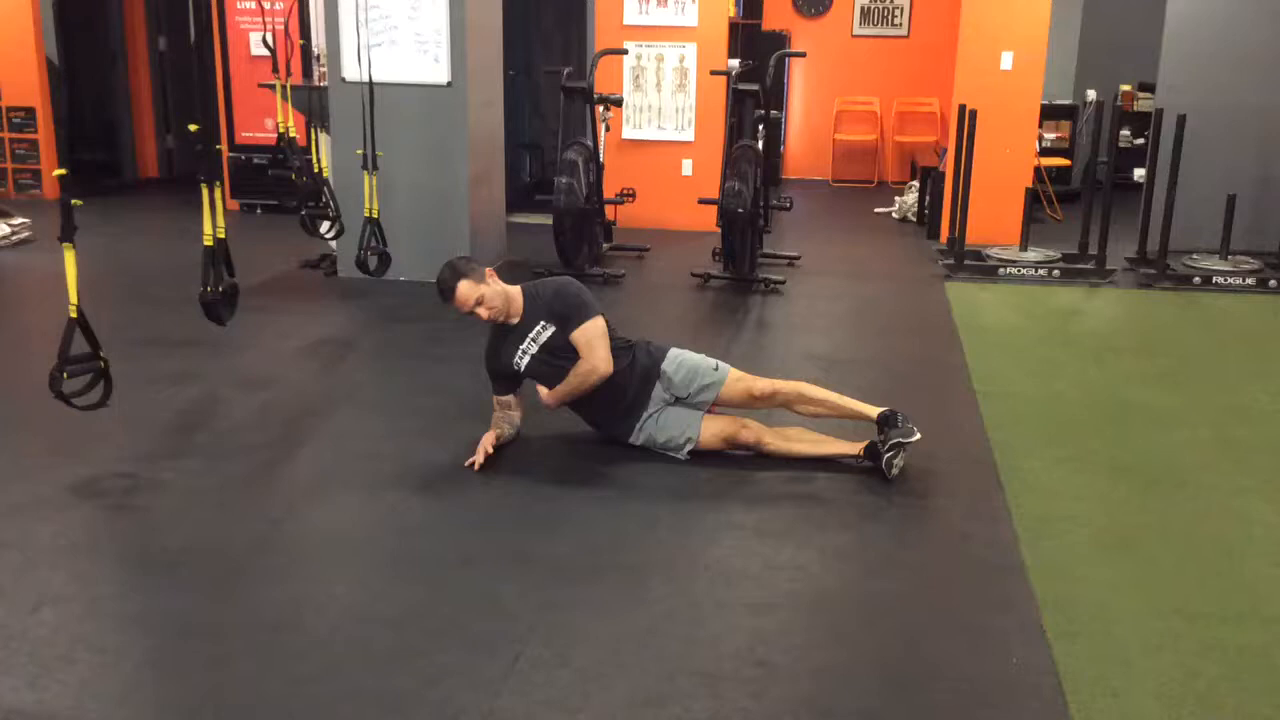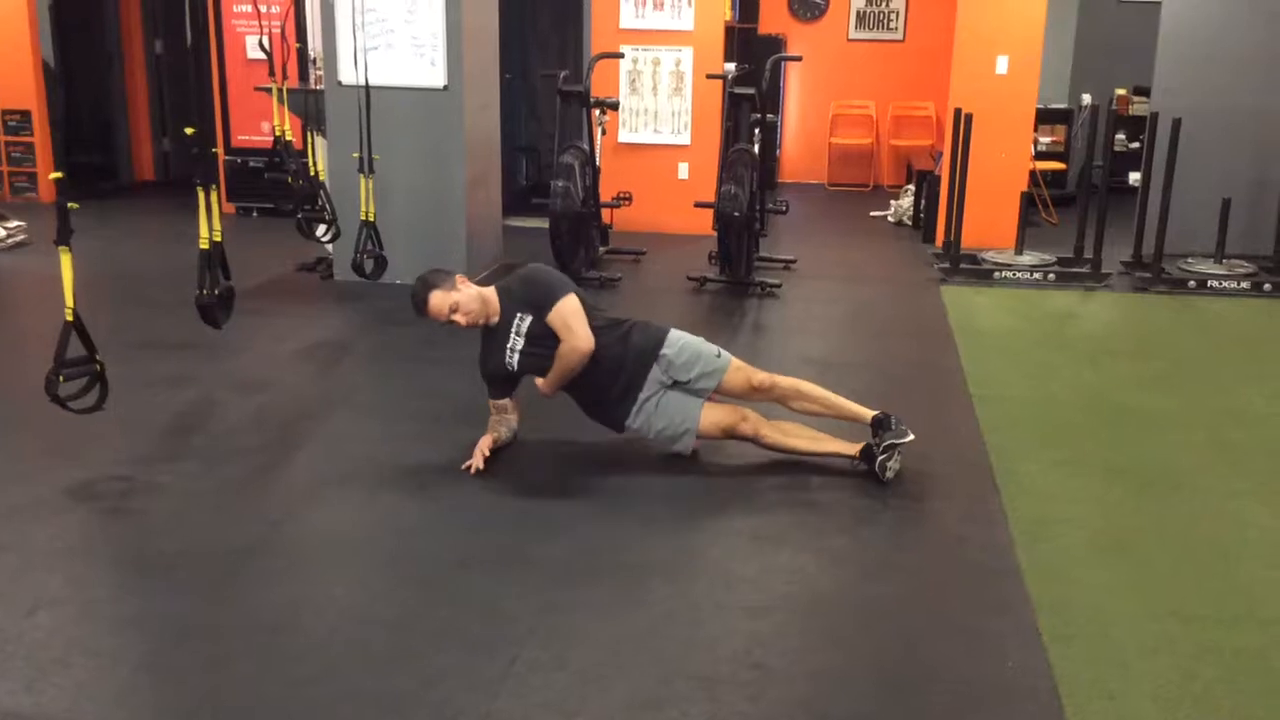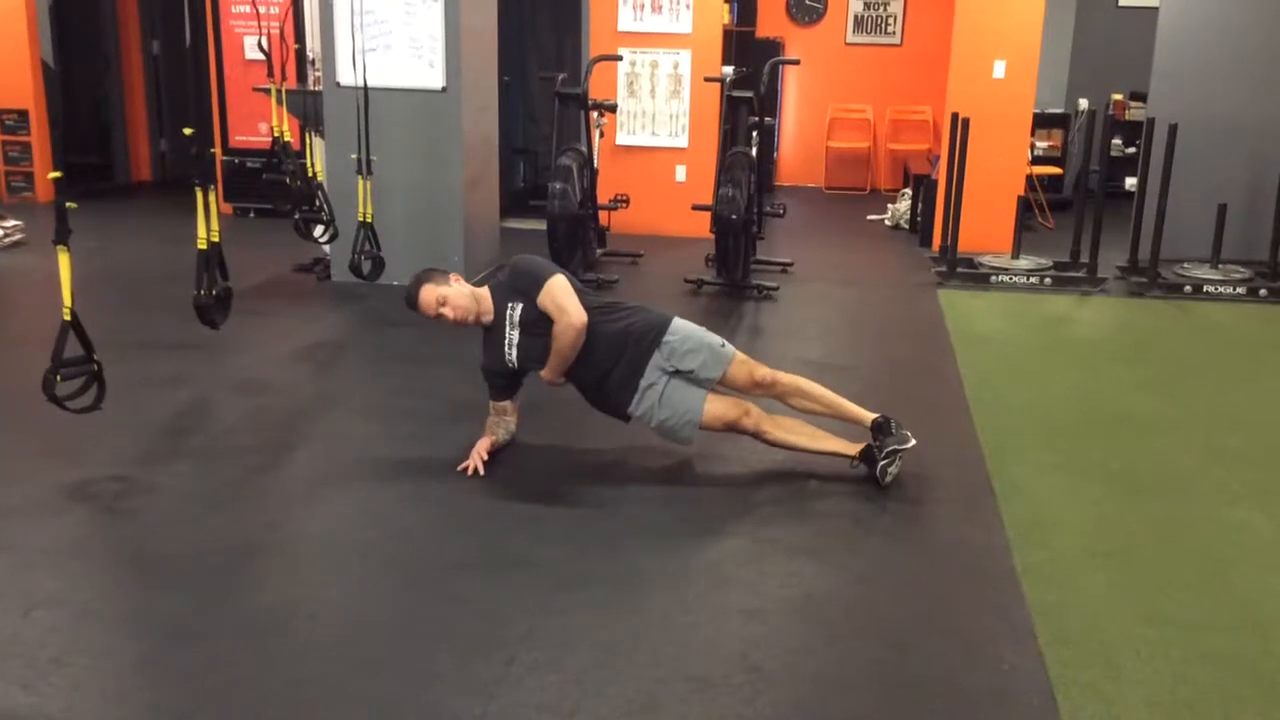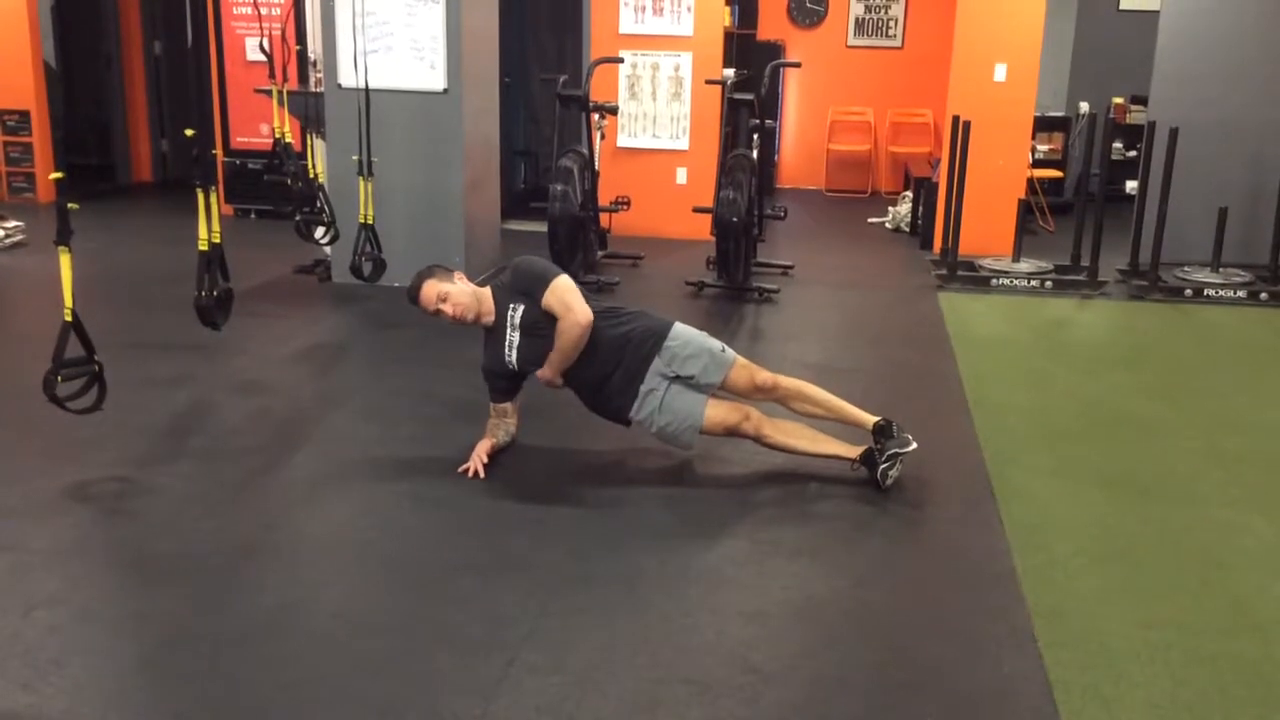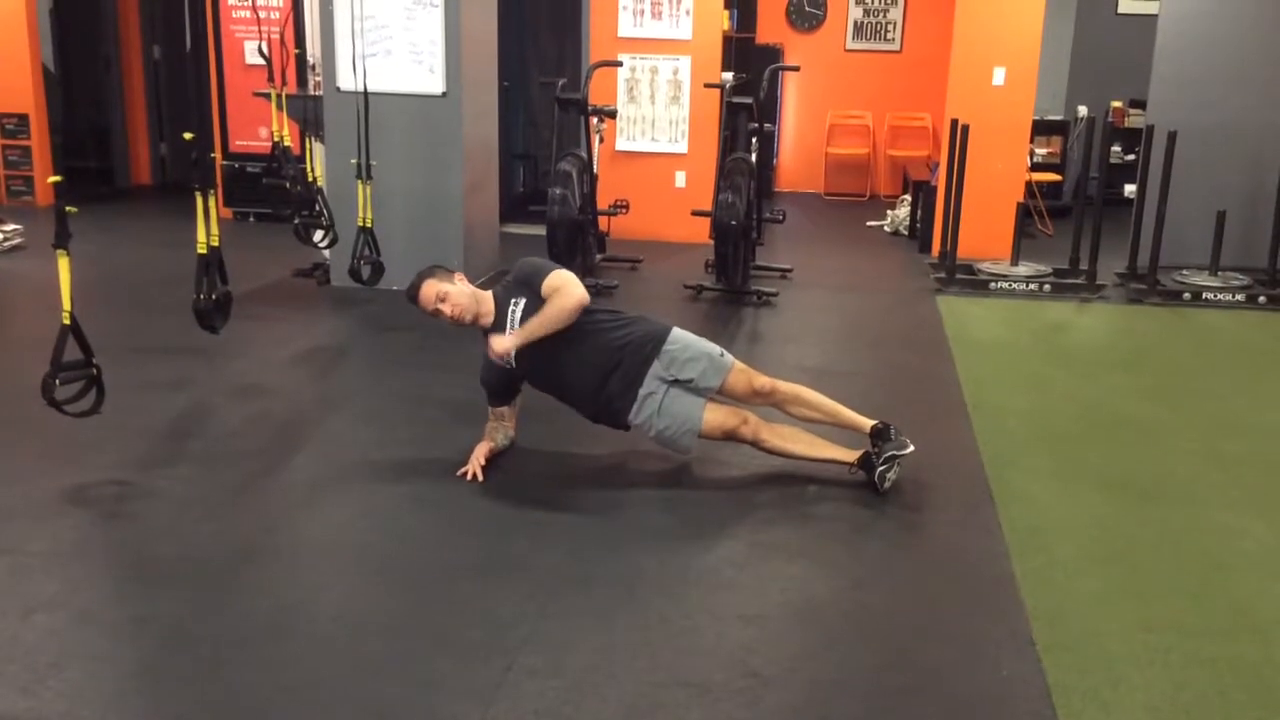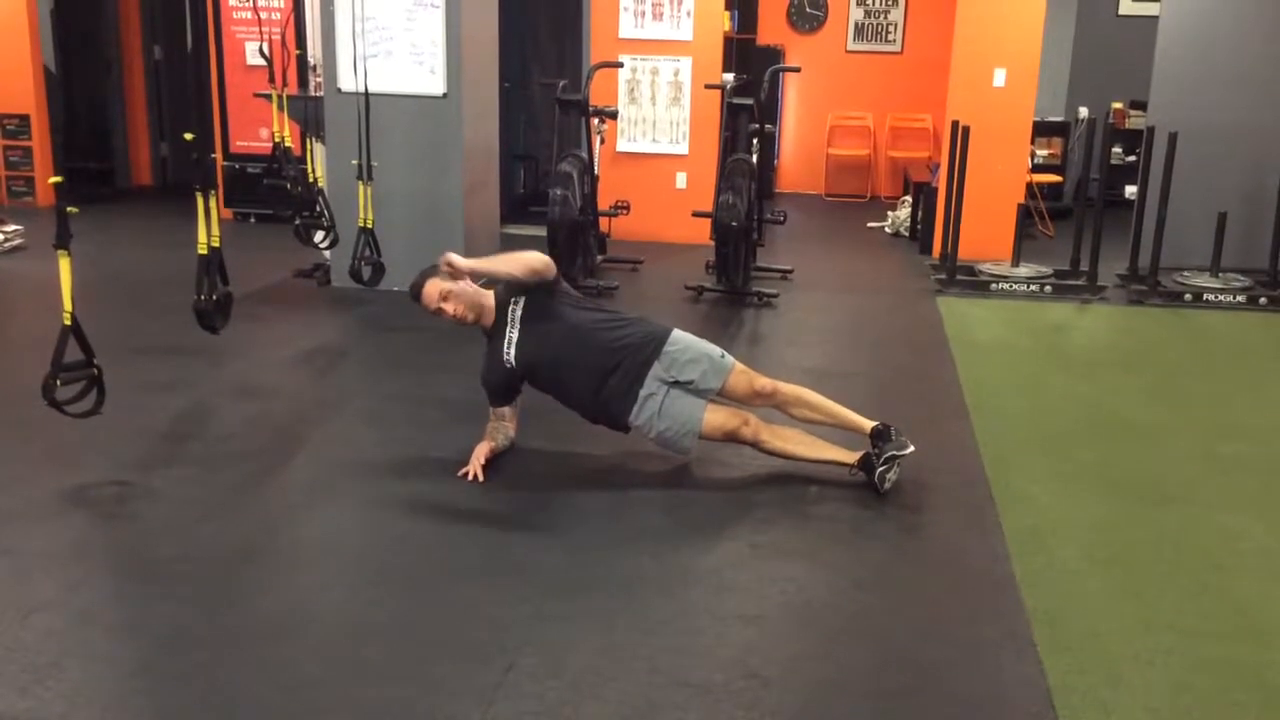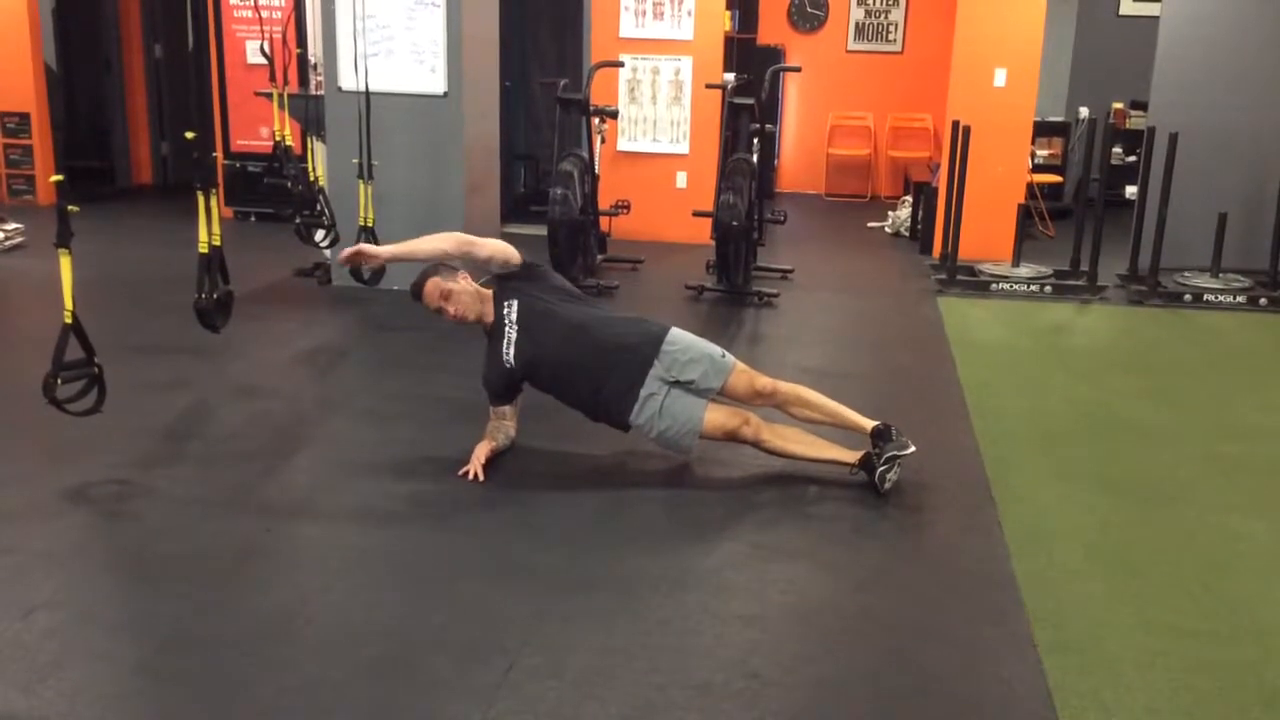
dt=0.5s
person 1, frame 1
left shoulder: (559, 294)
right shoulder: (500, 354)
left elbow: (599, 365)
right elbow: (508, 410)
left wrist: (555, 396)
right wrist: (494, 435)
left hip: (655, 370)
right hip: (635, 422)
left knee: (762, 391)
right knee: (745, 434)
left ankle: (881, 416)
right ankle: (867, 451)
person 1, frame 2
left shoulder: (530, 282)
right shoulder: (493, 356)
left elbow: (581, 343)
right elbow: (506, 414)
left wrist: (549, 383)
right wrist: (490, 438)
left hip: (653, 352)
right hip: (632, 405)
left knee: (760, 385)
right knee: (743, 425)
left ankle: (876, 420)
right ankle: (864, 452)
person 1, frame 3
left shoulder: (519, 273)
right shoulder: (496, 357)
left elbow: (574, 320)
right elbow: (505, 415)
left wrist: (553, 371)
right wrist: (487, 441)
left hip: (655, 339)
right hip: (638, 390)
left knee: (762, 380)
right knee: (745, 418)
left ankle: (877, 425)
right ankle: (864, 453)
person 1, frame 4
left shoulder: (522, 275)
right shoulder: (496, 359)
left elbow: (580, 318)
right elbow: (505, 417)
left wrist: (551, 371)
right wrist: (487, 442)
left hip: (655, 344)
right hip: (638, 396)
left knee: (763, 385)
right knee: (745, 422)
left ankle: (878, 428)
right ankle: (864, 455)
person 1, frame 5
left shoulder: (523, 277)
right shoulder: (493, 368)
left elbow: (577, 296)
right elbow: (503, 422)
left wrist: (516, 337)
right wrist: (485, 446)
left hip: (652, 348)
right hip: (636, 400)
left knee: (762, 389)
right knee: (745, 428)
left ankle: (877, 432)
right ankle: (863, 461)
person 1, frame 6
left shoulder: (522, 283)
right shoulder: (497, 364)
left elbow: (539, 265)
right elbow: (504, 424)
left wrist: (470, 266)
right wrist: (485, 447)
left hip: (653, 350)
right hip: (637, 402)
left knee: (762, 391)
right knee: (745, 428)
left ankle: (876, 431)
right ankle: (862, 463)
person 1, frame 7
left shoulder: (516, 280)
right shoulder: (498, 363)
left elbow: (463, 245)
right elbow: (503, 424)
left wrist: (385, 252)
right wrist: (486, 446)
left hip: (655, 348)
right hip: (637, 403)
left knee: (763, 390)
right knee: (745, 428)
left ankle: (876, 433)
right ankle: (862, 462)
